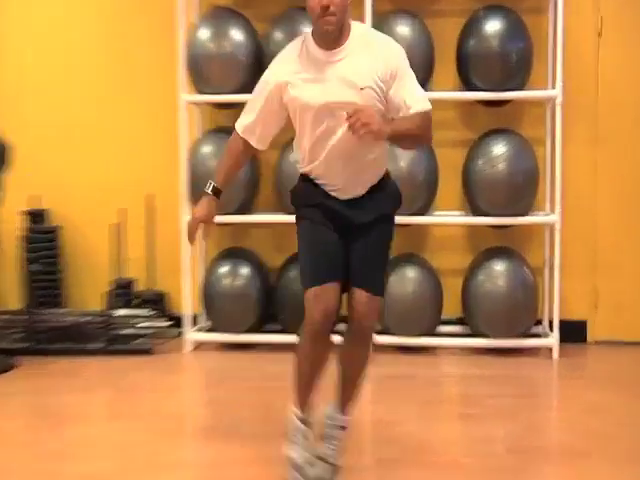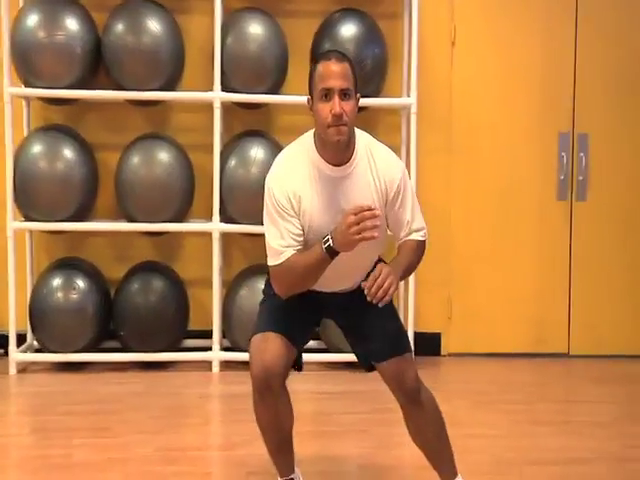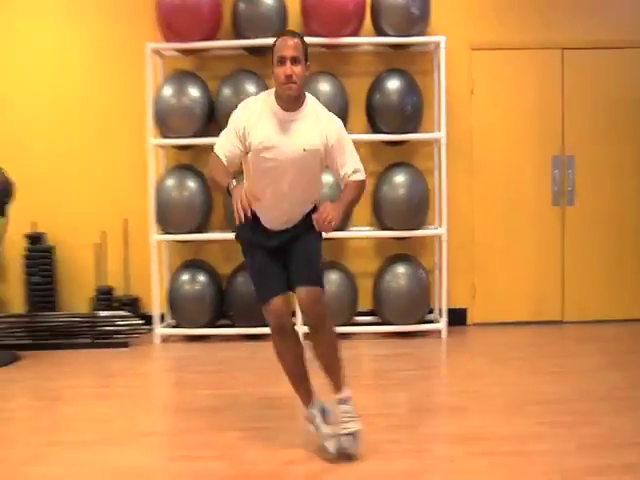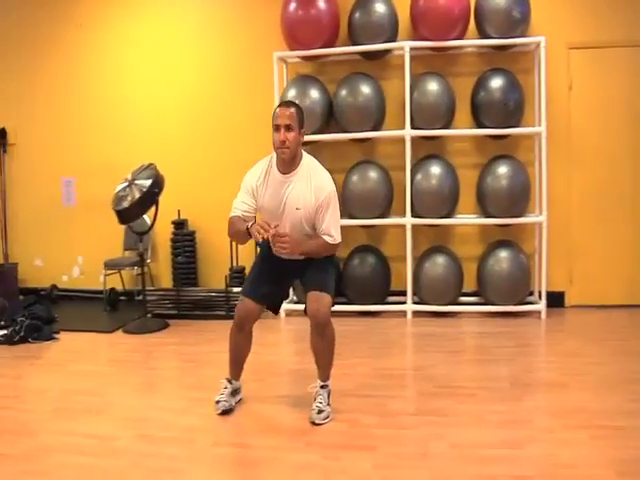
dt=0.5s
person 1, frame 1
left shoulder: (383, 53)
right shoulder: (284, 69)
left elbow: (423, 128)
right elbow: (247, 136)
left wrist: (385, 129)
right wrist: (210, 194)
left hip: (370, 198)
right hip: (317, 196)
left knee: (364, 317)
right knee: (322, 311)
person 1, frame 2
left shoulder: (386, 165)
right shoulder: (285, 174)
left elbow: (415, 238)
right elbow: (283, 283)
left wrist: (394, 270)
right wrist: (334, 244)
left hip: (362, 285)
right hip: (297, 286)
left knee: (407, 383)
right knee: (265, 369)
person 1, frame 3
left shoulder: (328, 124)
right shoulder: (248, 114)
left elbow: (357, 180)
right elbow: (219, 165)
left wrist: (339, 208)
right wrist: (233, 189)
left hip: (303, 226)
right hip: (258, 229)
left knee: (313, 308)
right knee: (278, 315)
left ankle: (343, 399)
right ankle: (313, 407)
person 1, frame 4
left shoulder: (320, 181)
right shoulder: (257, 175)
left elbow: (331, 242)
right elbow: (233, 229)
left wrist: (300, 245)
right wrist: (250, 227)
left hip: (314, 255)
right hip: (273, 254)
left knee: (319, 313)
right knee: (243, 315)
left ankle: (323, 389)
right ankle: (233, 384)
